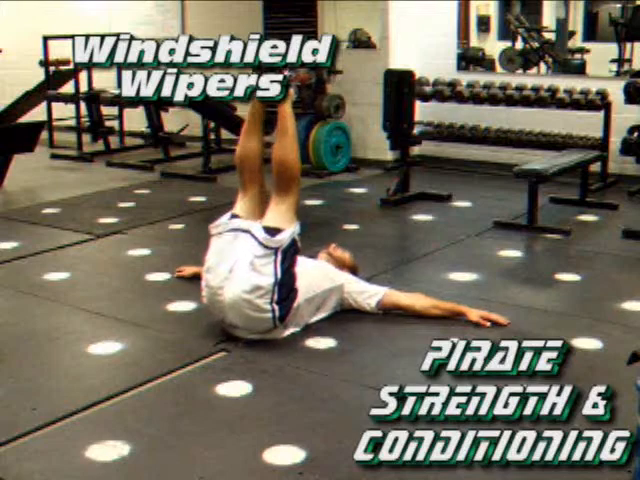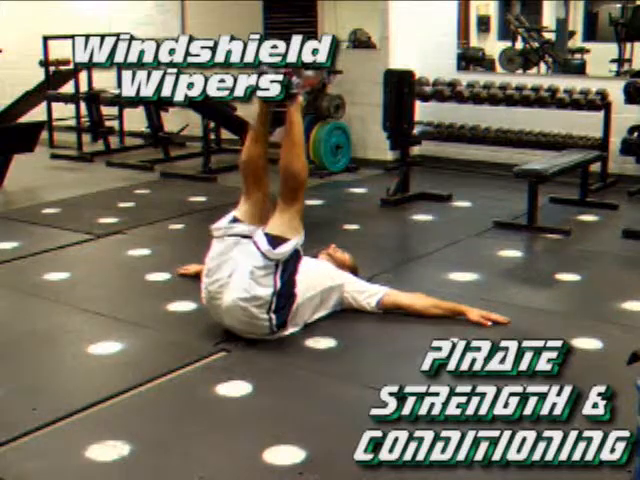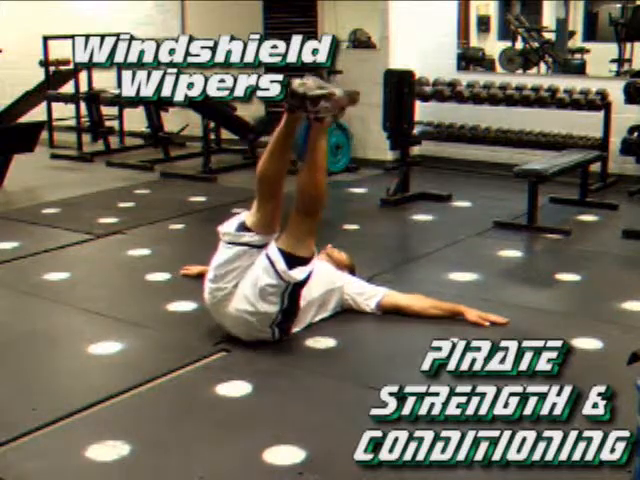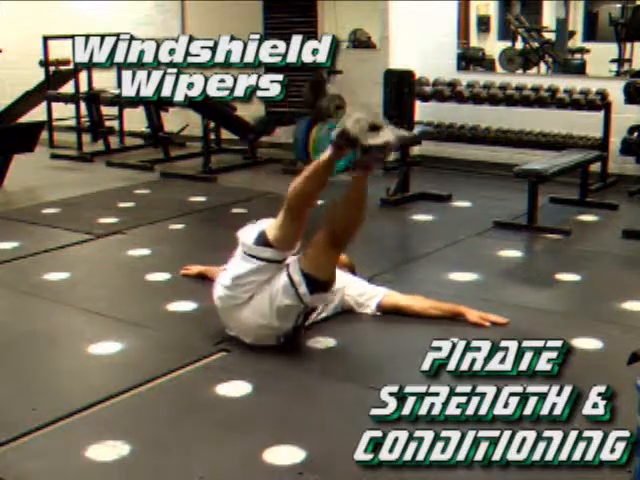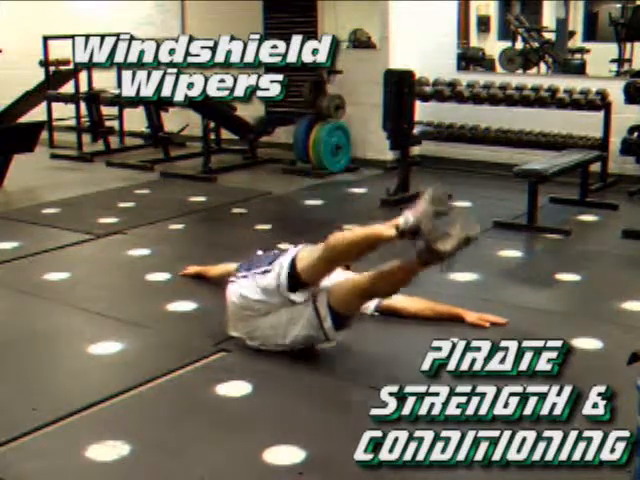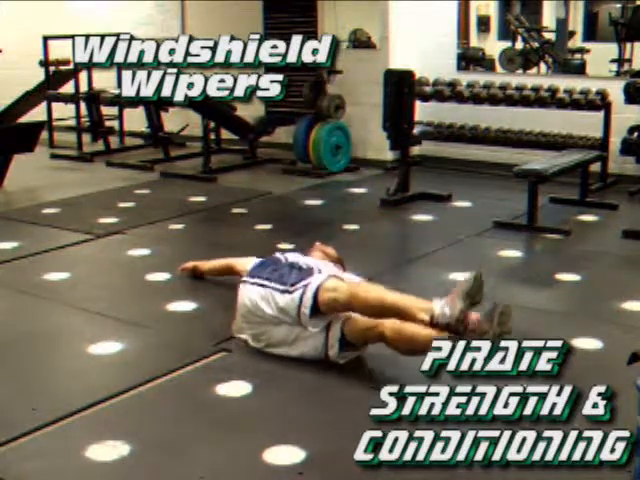
dt=0.4s
person 1, frame 1
left shoulder: (342, 282)
right shoulder: (296, 267)
left elbow: (406, 301)
left wrist: (464, 311)
right wrist: (202, 269)
left hip: (258, 307)
right hip: (222, 289)
left knee: (285, 188)
right knee: (251, 183)
right ankle: (261, 95)
person 1, frame 2
left shoulder: (342, 282)
right shoulder: (299, 268)
left elbow: (406, 300)
left wrist: (465, 310)
left hip: (255, 308)
right hip: (222, 290)
left knee: (291, 196)
right knee: (255, 189)
right ankle: (268, 98)
person 1, frame 3
left shoulder: (343, 283)
right shoulder: (289, 267)
left elbow: (406, 302)
left wrist: (462, 310)
right wrist: (209, 267)
left hip: (257, 315)
right hip: (224, 293)
left knee: (307, 212)
right knee: (268, 199)
right ankle: (293, 114)
person 1, frame 4
left shoulder: (345, 284)
right shoulder: (301, 268)
left elbow: (406, 302)
left wrist: (462, 311)
right wrist: (208, 270)
left hip: (266, 322)
right hip: (236, 296)
left knee: (333, 237)
right knee: (294, 216)
left ankle: (364, 164)
right ankle: (337, 149)
person 1, frame 5
left shoulder: (345, 286)
right shoulder: (295, 264)
left elbow: (405, 303)
right elbow: (233, 269)
left wrist: (462, 313)
right wrist: (204, 270)
left hip: (275, 329)
left knee: (369, 283)
right knee: (332, 248)
left ankle: (426, 252)
right ankle: (402, 226)
person 1, frame 6
left shoulder: (346, 279)
right shoulder: (279, 264)
right elbow: (233, 263)
left knee: (386, 327)
right knee: (347, 292)
right ankle: (436, 311)
